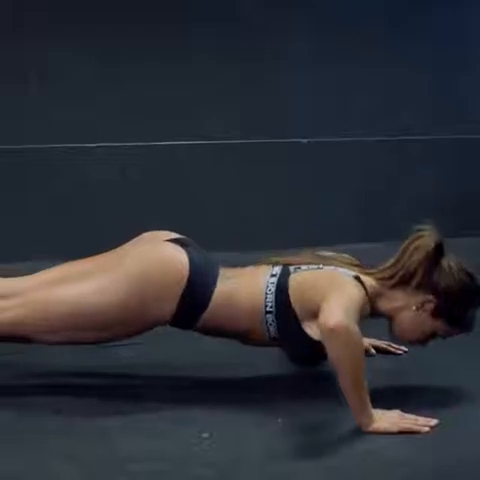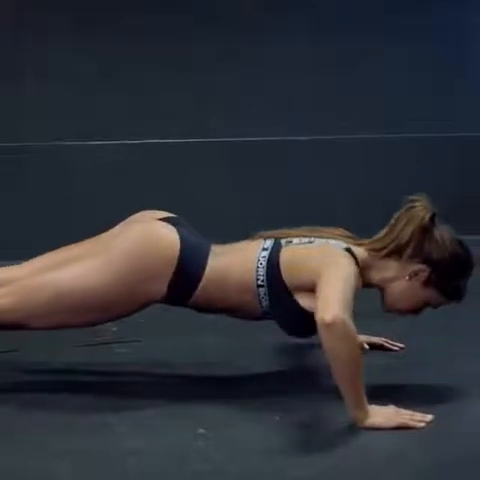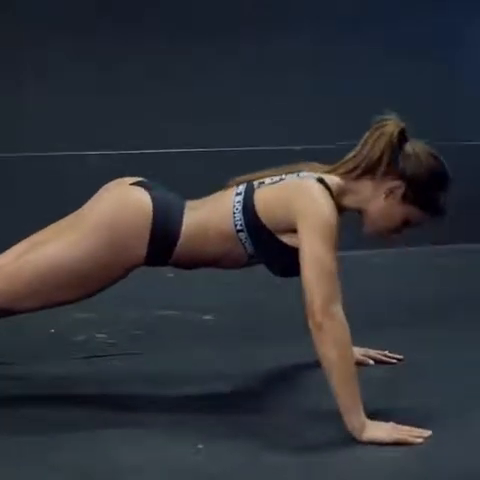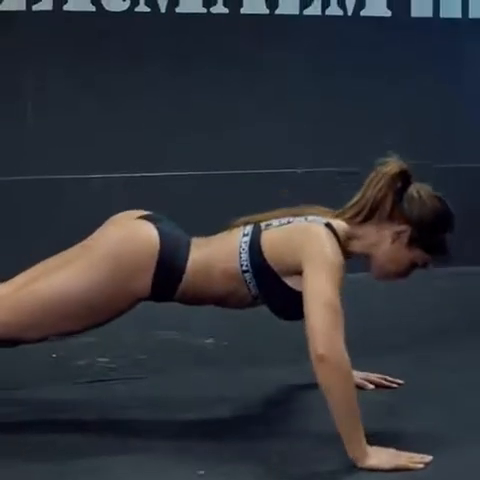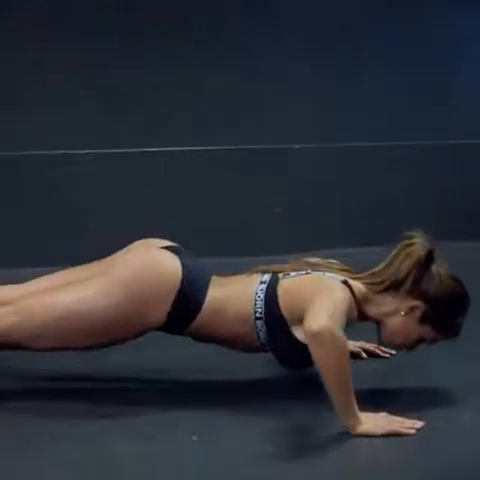
dt=1s
person 1, frame 1
left shoulder: (353, 271)
right shoulder: (352, 292)
right elbow: (335, 326)
left wrist: (347, 340)
right wrist: (368, 417)
left hip: (168, 253)
right hip: (165, 283)
person 1, frame 2
left shoulder: (347, 249)
right shoulder: (344, 267)
right elbow: (331, 320)
left wrist: (346, 337)
right wrist: (362, 413)
left hip: (162, 237)
right hip: (157, 262)
person 1, frame 3
left shoulder: (321, 188)
right shoulder: (318, 206)
right elbow: (323, 315)
left wrist: (337, 347)
right wrist: (359, 425)
left hip: (139, 205)
right hip: (133, 226)
person 1, frame 4
left shoulder: (329, 230)
right shoulder: (324, 247)
right elbow: (324, 350)
left wrist: (341, 374)
right wrist: (362, 453)
left hip: (143, 239)
right hip: (138, 259)
person 1, frame 5
left shoulder: (343, 278)
right shoulder: (339, 297)
right elbow: (319, 331)
left wrist: (335, 346)
right wrist: (355, 419)
left hip: (160, 262)
right hip: (155, 290)
